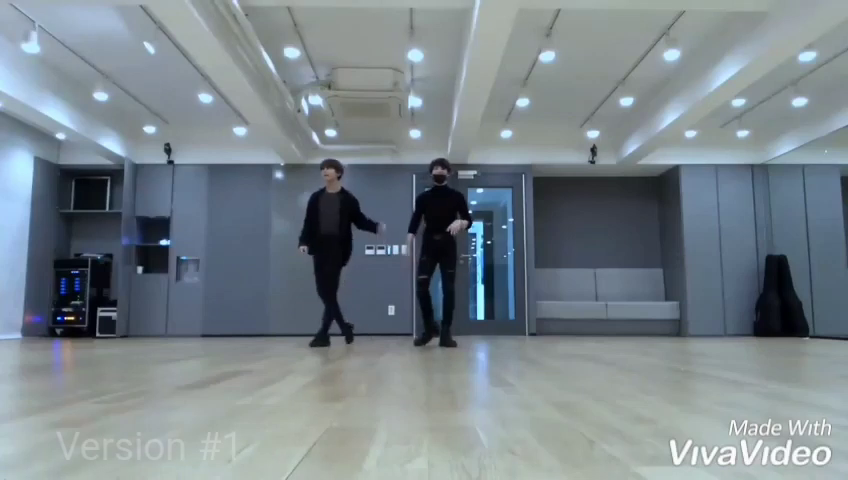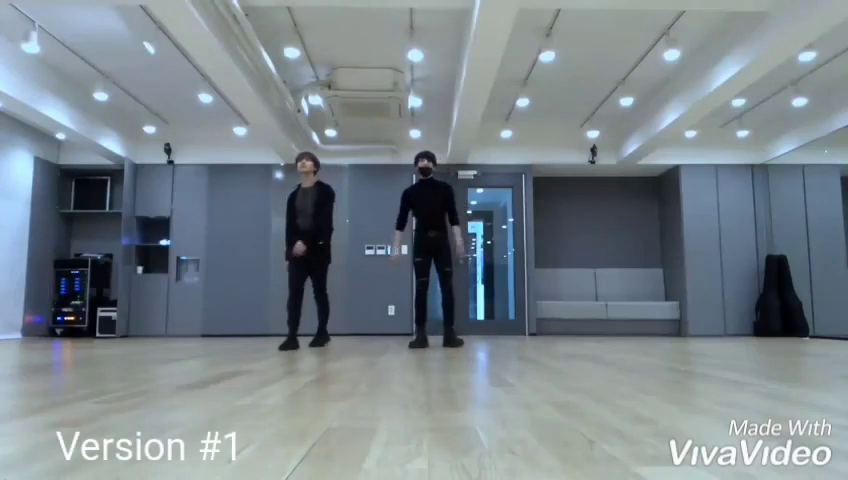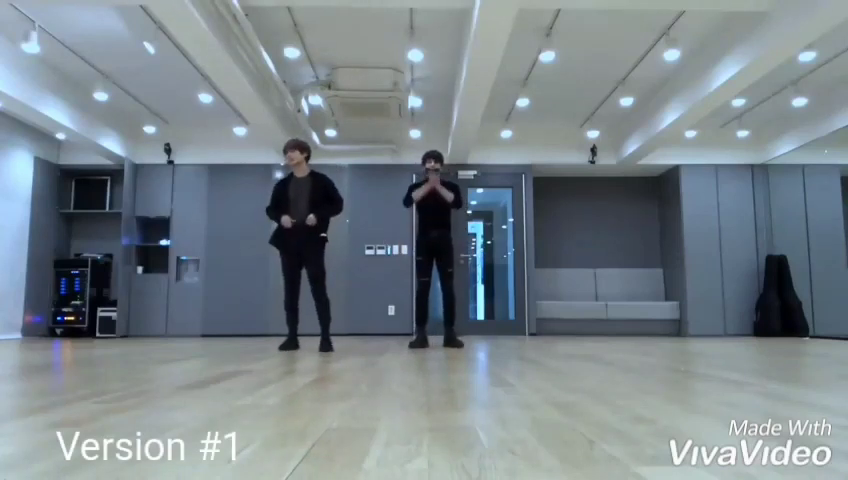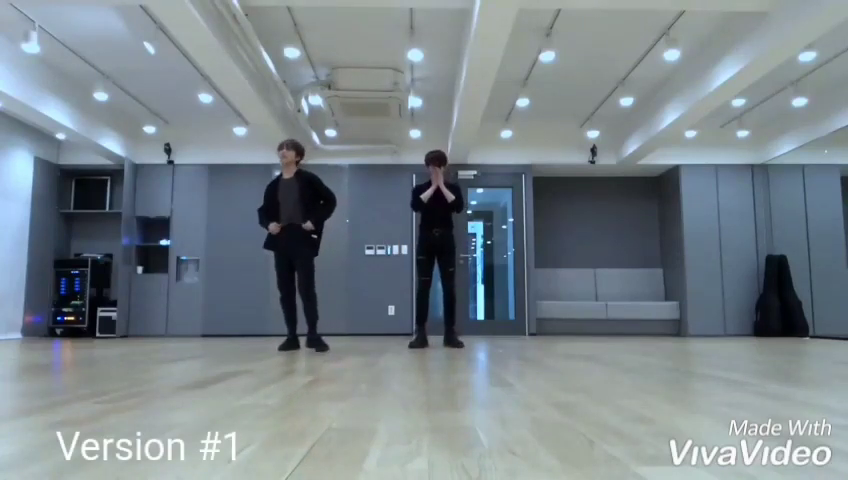
dt=0.7s
person 1, frame 1
left shoulder: (348, 199)
right shoulder: (315, 198)
left elbow: (359, 220)
right elbow: (308, 223)
left wrist: (376, 227)
right wrist: (303, 242)
left hip: (337, 248)
right hip: (319, 248)
left knee: (329, 290)
right knee: (323, 291)
left ankle: (323, 333)
right ankle: (344, 326)
person 1, frame 2
left shoulder: (325, 191)
right shoulder: (293, 196)
left elbow: (323, 219)
right elbow: (290, 225)
left wrist: (305, 241)
right wrist: (289, 249)
left hip: (318, 247)
right hip: (297, 249)
left knee: (320, 291)
right knee: (295, 291)
left ankle: (322, 333)
right ankle: (292, 337)
person 1, frame 3
left shoulder: (321, 181)
right shoulder: (282, 185)
left elbow: (337, 204)
right elbow: (271, 208)
left wrist: (319, 216)
right wrist: (280, 217)
left hip: (312, 240)
right hip: (288, 241)
left knee: (318, 288)
right knee: (290, 290)
left ankle: (325, 337)
right ankle: (292, 336)
person 1, frame 4
left shoulder: (309, 180)
right shoulder: (273, 186)
left elbow: (330, 201)
right elbow: (264, 211)
left wrist: (316, 221)
right wrist: (268, 223)
left hip: (303, 239)
right hip: (281, 241)
left knee: (306, 287)
right knee: (285, 290)
left ankle: (313, 335)
right ankle: (292, 336)
person 2, frame 1
left shoulder: (457, 196)
right shoulder: (423, 197)
left elbow: (468, 221)
right elbow: (414, 223)
left wrist: (460, 223)
left hip: (448, 246)
right hip: (429, 245)
left knee: (448, 289)
right knee: (421, 286)
left ankle: (445, 333)
right ankle: (429, 326)
person 2, frame 2
left shoulder: (445, 188)
right shoulder: (410, 192)
left elbow: (453, 216)
right elbow: (401, 221)
left wrist: (459, 241)
right wrist: (396, 246)
left hip: (442, 239)
right hip: (421, 240)
left knee: (447, 287)
right knee: (421, 287)
left ankle: (449, 333)
right ankle: (420, 334)
person 2, frame 3
left shoulder: (450, 187)
right shoulder: (416, 187)
left elbow: (457, 204)
right elbow: (407, 202)
left wrist: (438, 187)
right wrist: (427, 186)
left hip: (444, 239)
right hip: (424, 240)
left knee: (448, 287)
right knee: (422, 287)
left ankle: (450, 333)
right ankle: (421, 334)
person 2, frame 4
left shoulder: (453, 188)
right shoulder: (419, 189)
left elbow: (458, 207)
right elbow: (416, 207)
left wrist: (442, 186)
right wrist: (433, 186)
left hip: (446, 239)
right hip: (426, 239)
left knee: (449, 287)
right knee: (423, 287)
left ankle: (450, 333)
right ankle: (421, 334)
